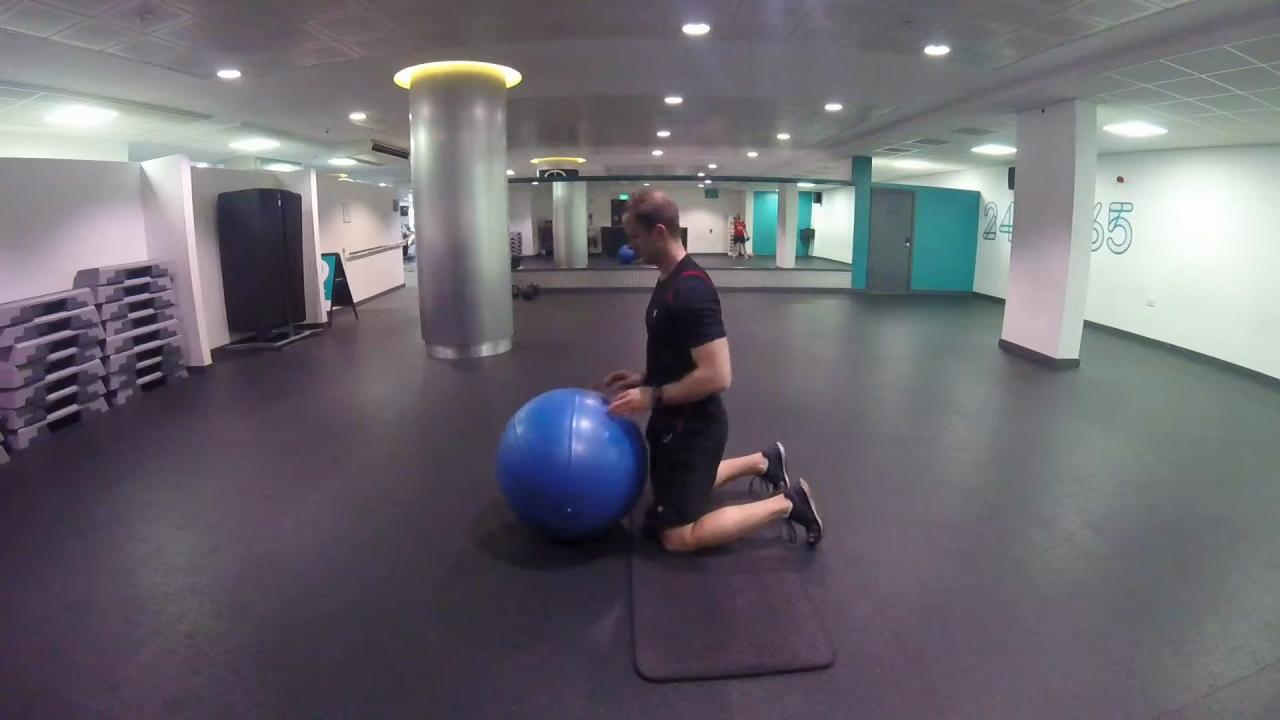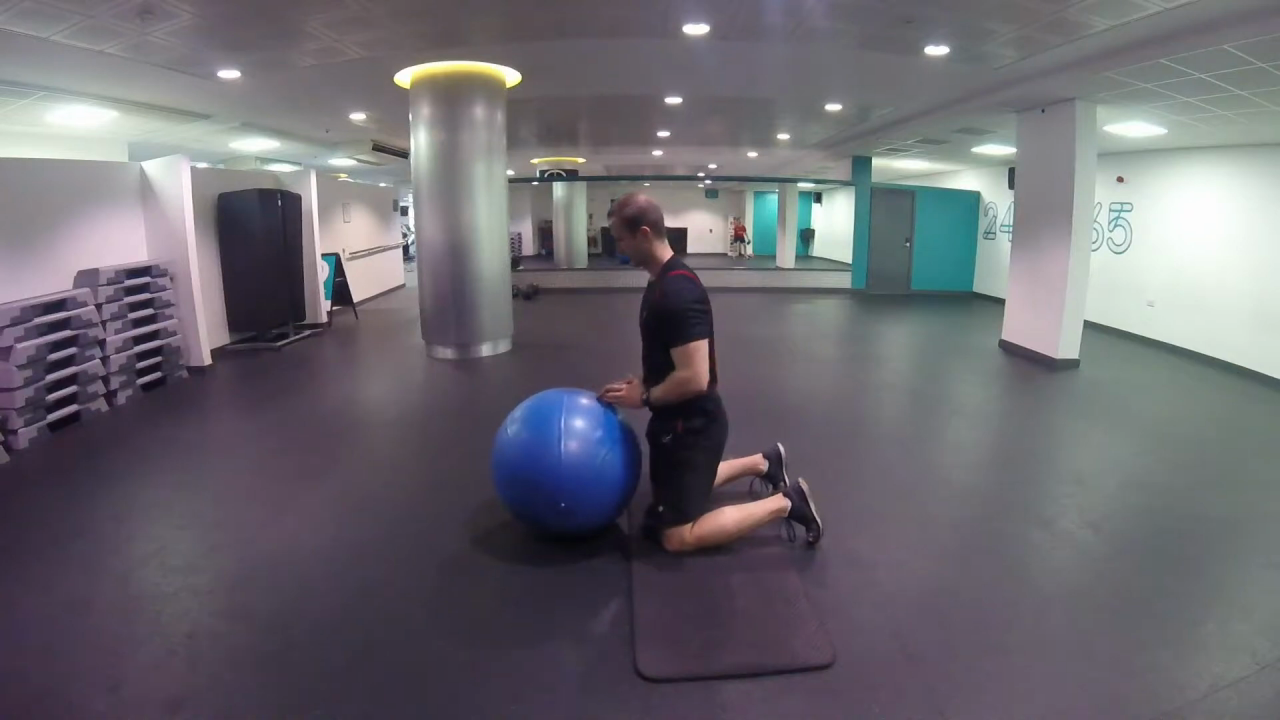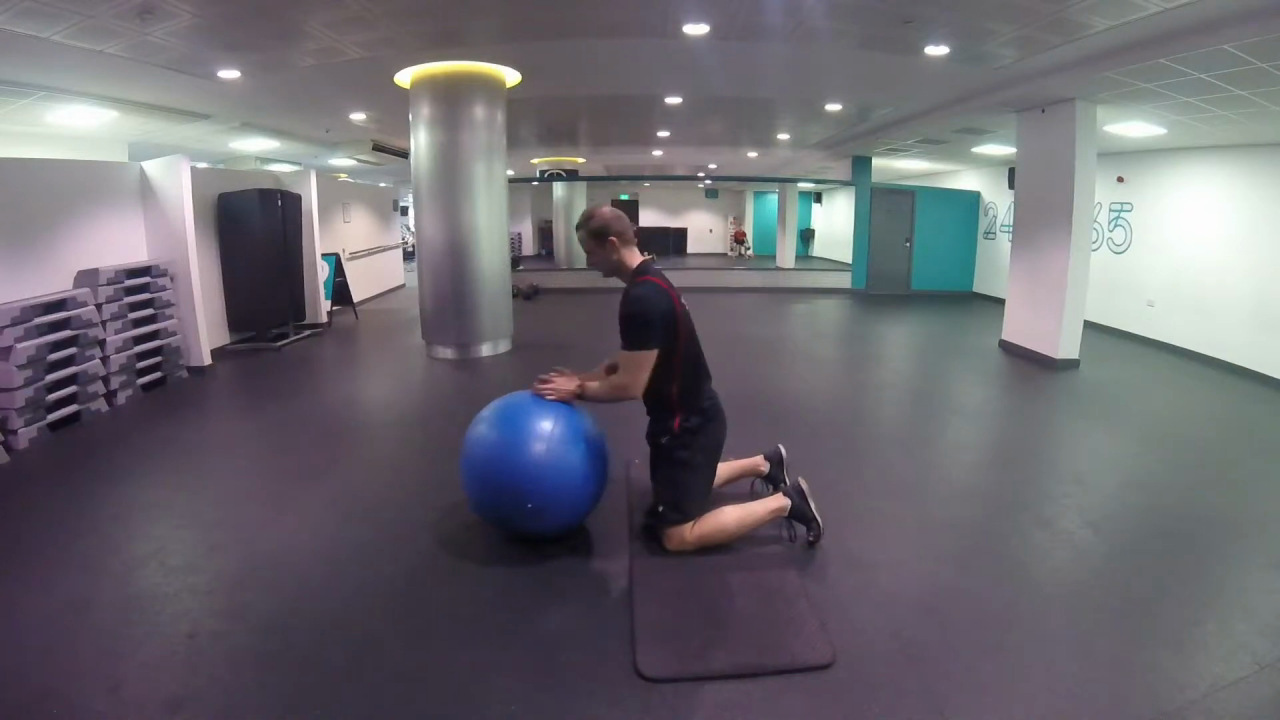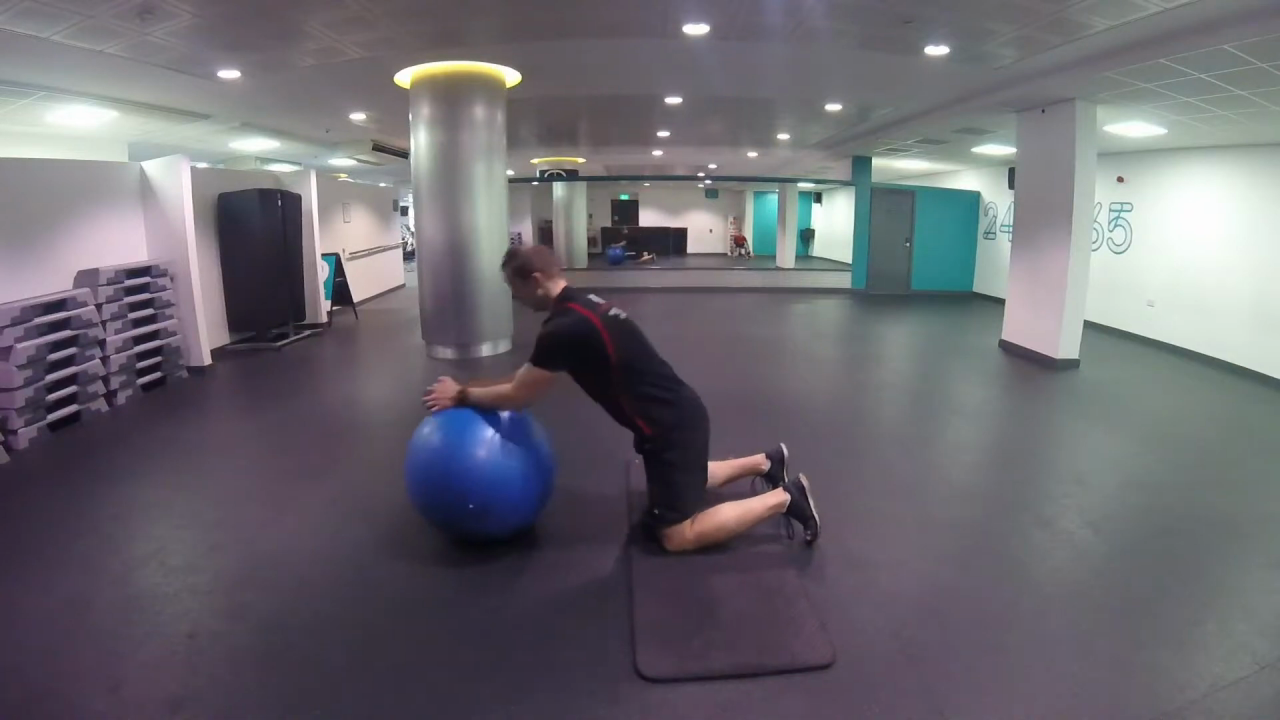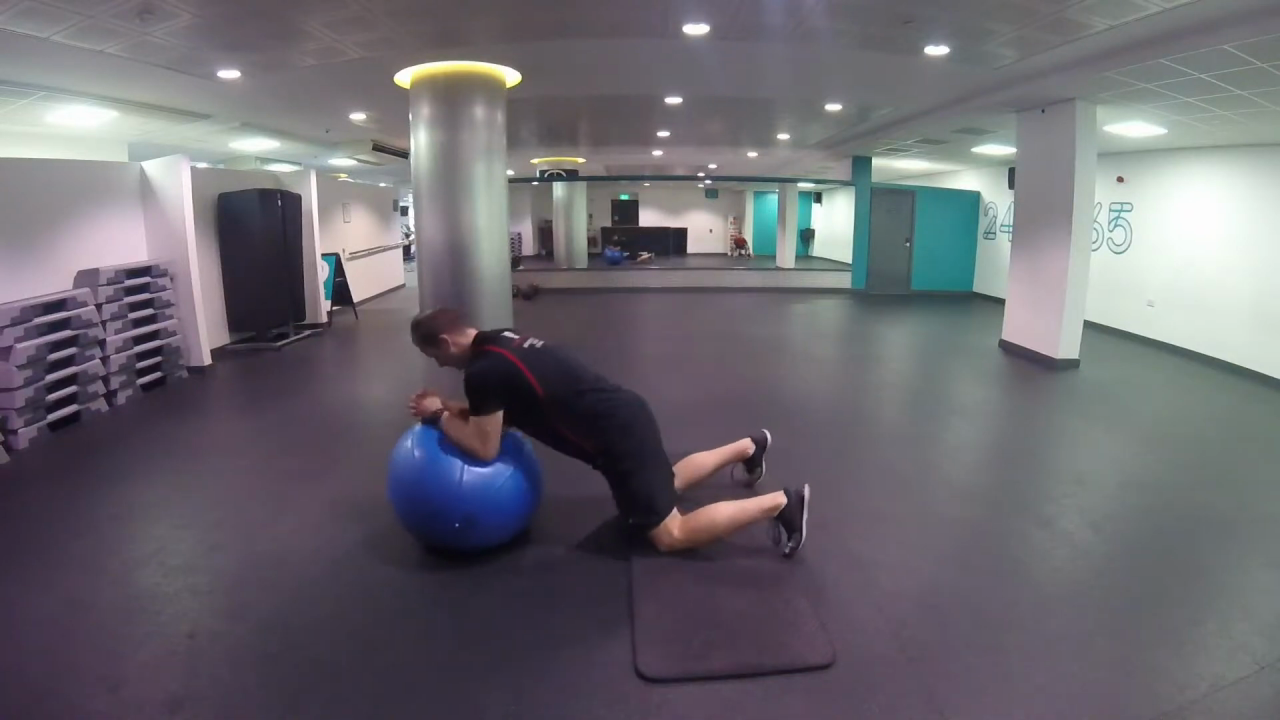
dt=0.4s
person 1, frame 1
left shoulder: (689, 292)
right shoulder: (670, 280)
left elbow: (716, 376)
left wrist: (651, 397)
right wrist: (644, 379)
left hip: (692, 425)
right hip: (678, 420)
left knee: (677, 536)
left ankle: (785, 503)
right ankle: (762, 462)
person 1, frame 2
left shoulder: (676, 292)
right shoulder: (664, 281)
left elbow: (694, 378)
left wrist: (643, 397)
right wrist: (641, 385)
left hip: (690, 424)
right hip: (680, 418)
left knee: (676, 536)
left ankle: (784, 502)
right ankle: (763, 463)
person 1, frame 3
left shoulder: (643, 299)
right shoulder: (647, 284)
left elbow: (631, 386)
right elbow: (633, 362)
left wrist: (578, 391)
right wrist: (583, 378)
left hip: (688, 423)
right hip: (685, 415)
left knee: (677, 535)
right knee: (676, 484)
left ankle: (784, 502)
right ankle: (763, 464)
person 1, frame 4
left shoulder: (565, 327)
right shoulder: (581, 305)
left elbow: (520, 396)
right elbow: (528, 377)
left wrist: (462, 395)
right wrist: (472, 389)
left hip: (670, 424)
right hip: (676, 412)
left knee: (677, 535)
right knee: (679, 485)
left ankle: (784, 498)
right ankle: (764, 463)
person 1, frame 5
left shoulder: (484, 370)
right shoulder: (503, 341)
left elbow: (485, 448)
right elbow: (495, 414)
left wrist: (438, 416)
right wrist: (451, 409)
left hip: (618, 435)
right hip: (625, 416)
left knee: (671, 535)
right knee: (667, 483)
left ankle: (780, 503)
right ankle: (748, 446)
